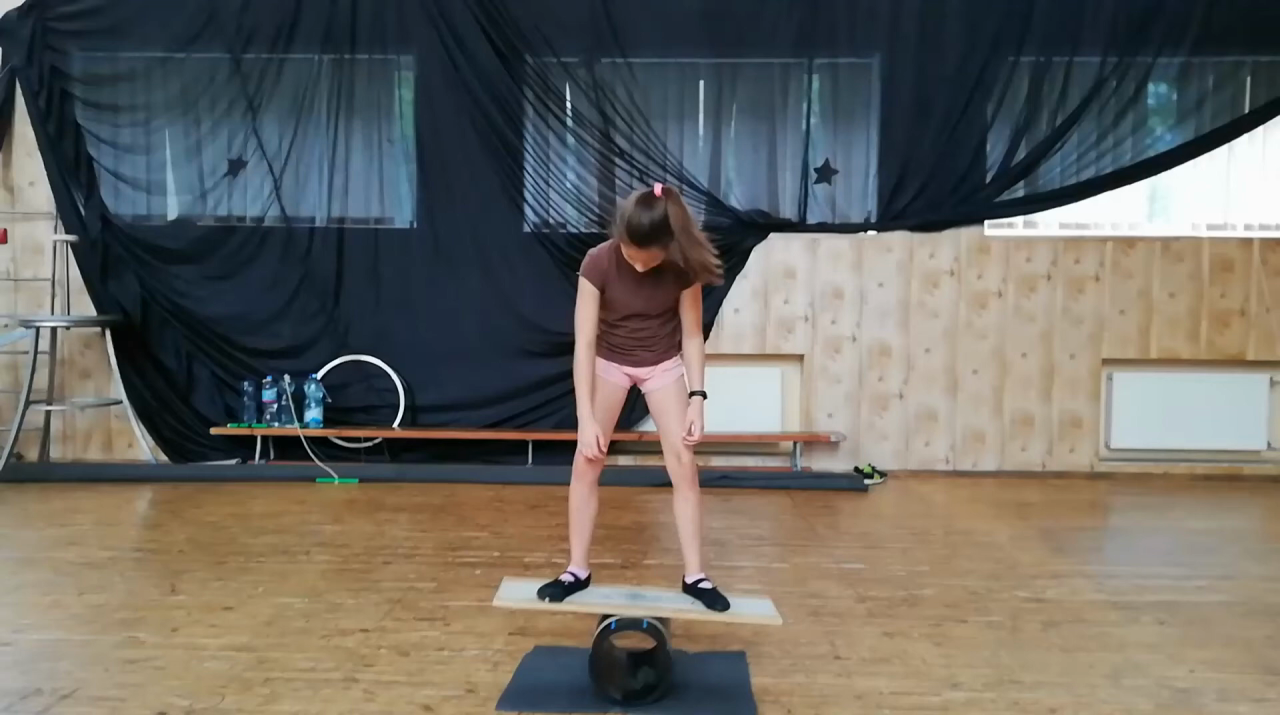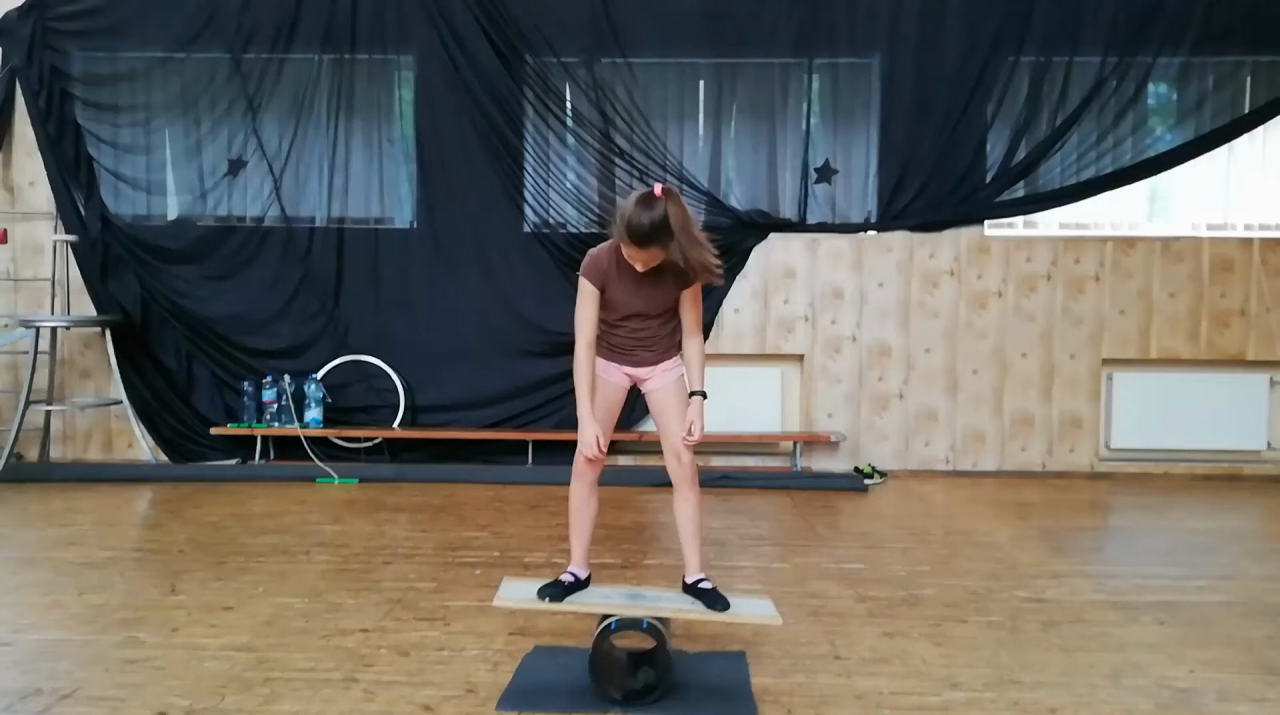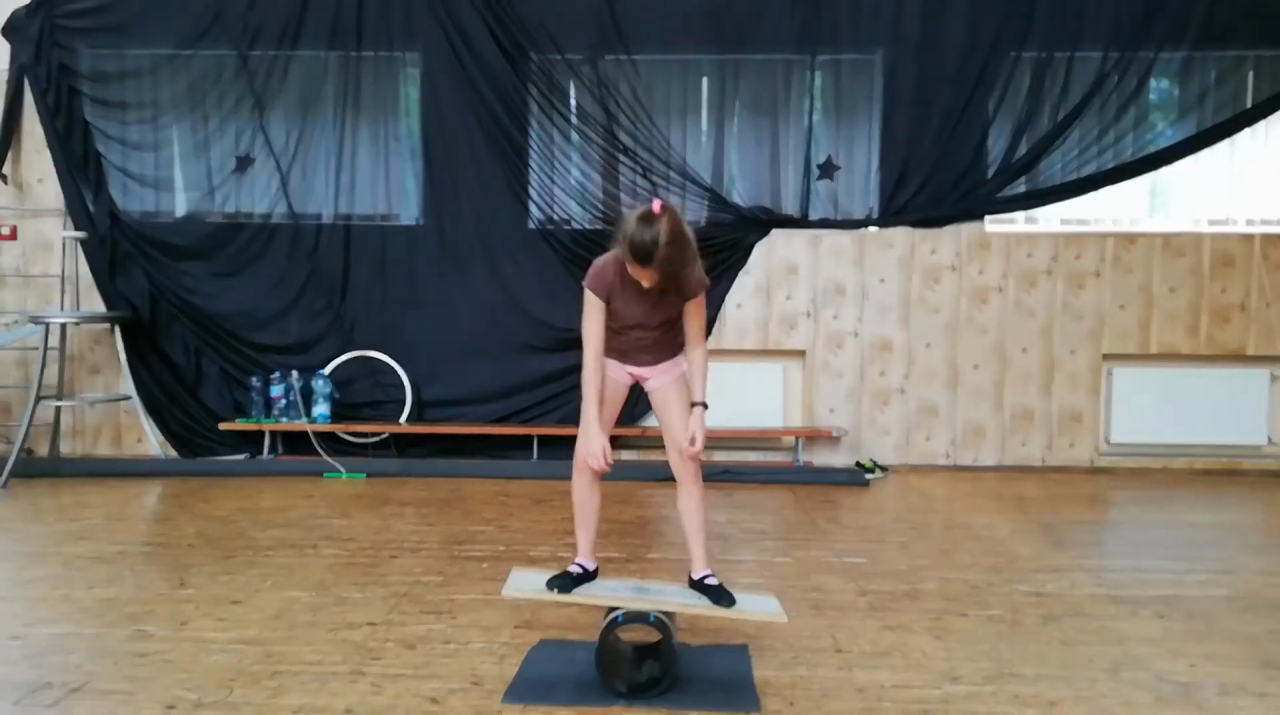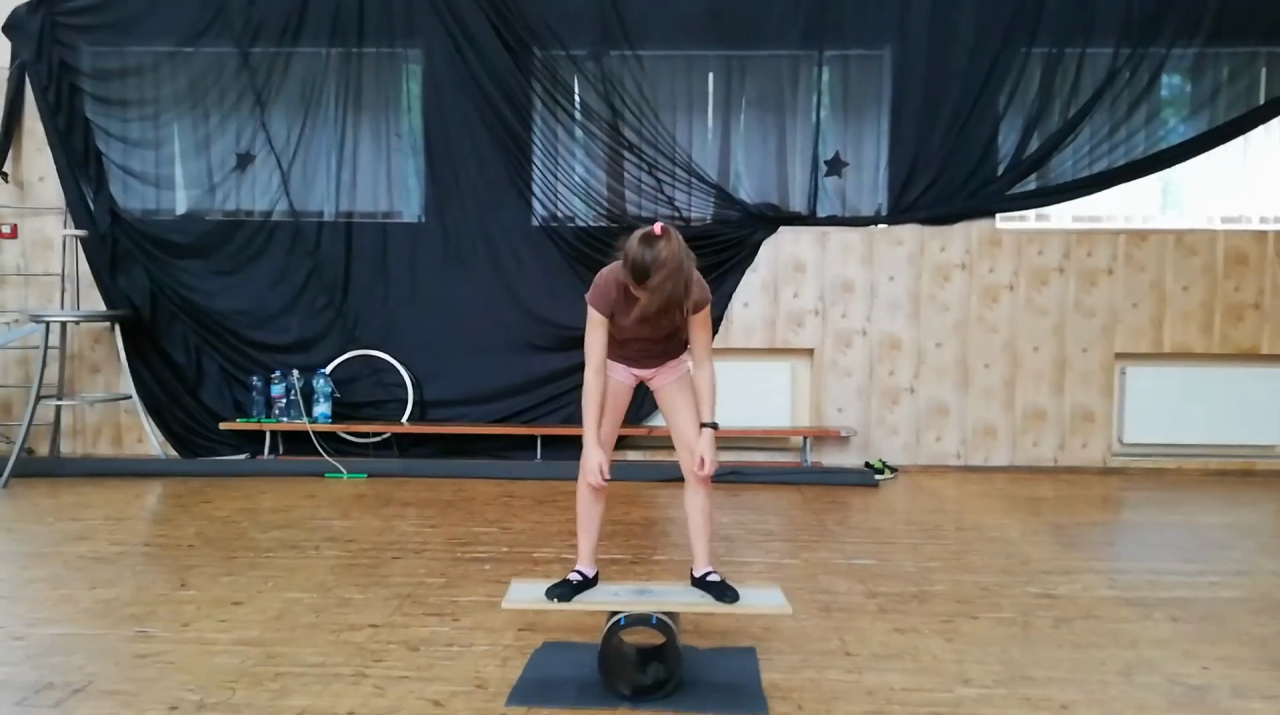
dt=0.2s
person 1, frame 1
left shoulder: (683, 266)
right shoulder: (598, 263)
left elbow: (692, 336)
right elbow: (584, 343)
left wrist: (697, 397)
right wrist: (586, 418)
left hip: (664, 366)
right hip: (609, 364)
left knee: (683, 463)
right knee: (586, 461)
left ankle: (694, 576)
right ankle: (577, 570)
person 1, frame 2
left shoulder: (683, 266)
right shoulder: (598, 263)
left elbow: (692, 336)
right elbow: (584, 344)
left wrist: (697, 397)
right wrist: (586, 418)
left hip: (664, 366)
right hip: (609, 363)
left knee: (683, 464)
right knee: (586, 460)
left ankle: (695, 576)
right ankle: (577, 570)
person 1, frame 3
left shoulder: (688, 277)
right shoulder: (603, 273)
left elbow: (695, 346)
right elbow: (592, 354)
left wrist: (698, 407)
right wrist: (592, 428)
left hip: (666, 364)
right hip: (613, 363)
left knee: (687, 460)
right knee: (587, 456)
left ankle: (701, 571)
right ankle: (584, 562)
person 1, frame 4
left shoulder: (692, 289)
right shoulder: (607, 285)
left elbow: (703, 362)
right elbow: (595, 368)
left wrist: (708, 429)
right wrist: (590, 443)
left hip: (670, 364)
right hip: (617, 364)
left knee: (697, 461)
right knee: (592, 461)
left ankle: (703, 569)
right ankle: (585, 569)
